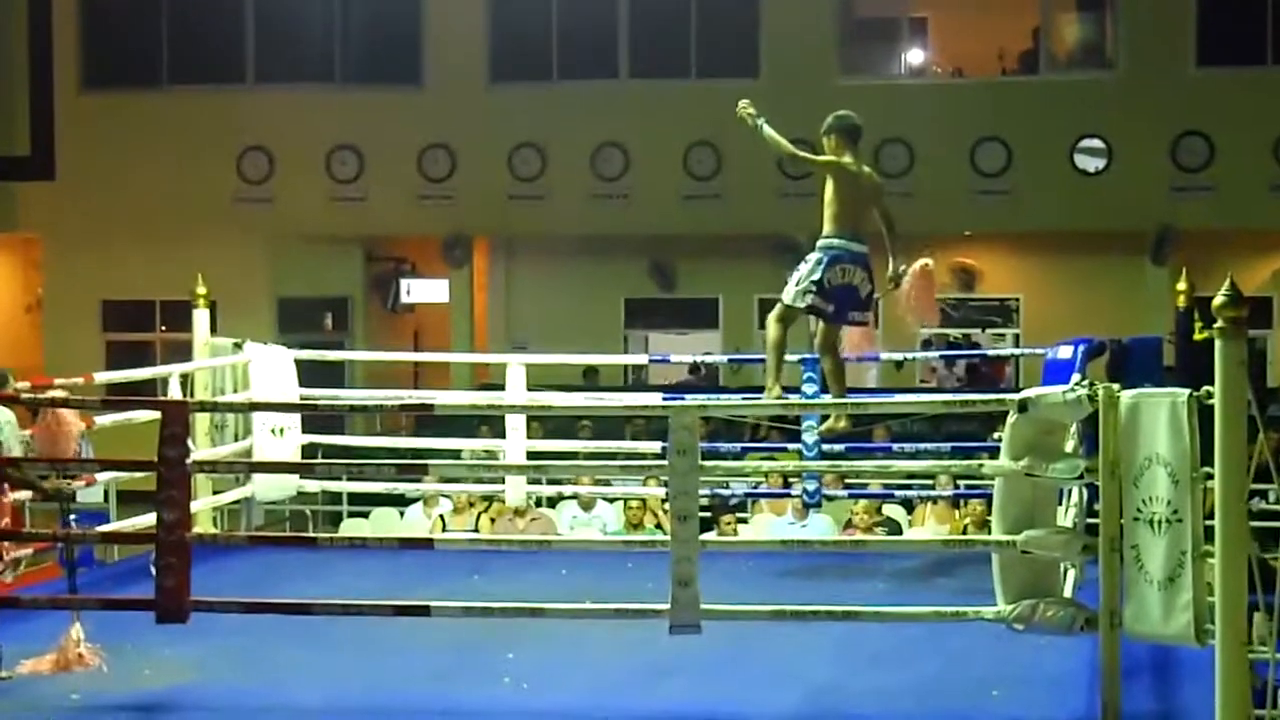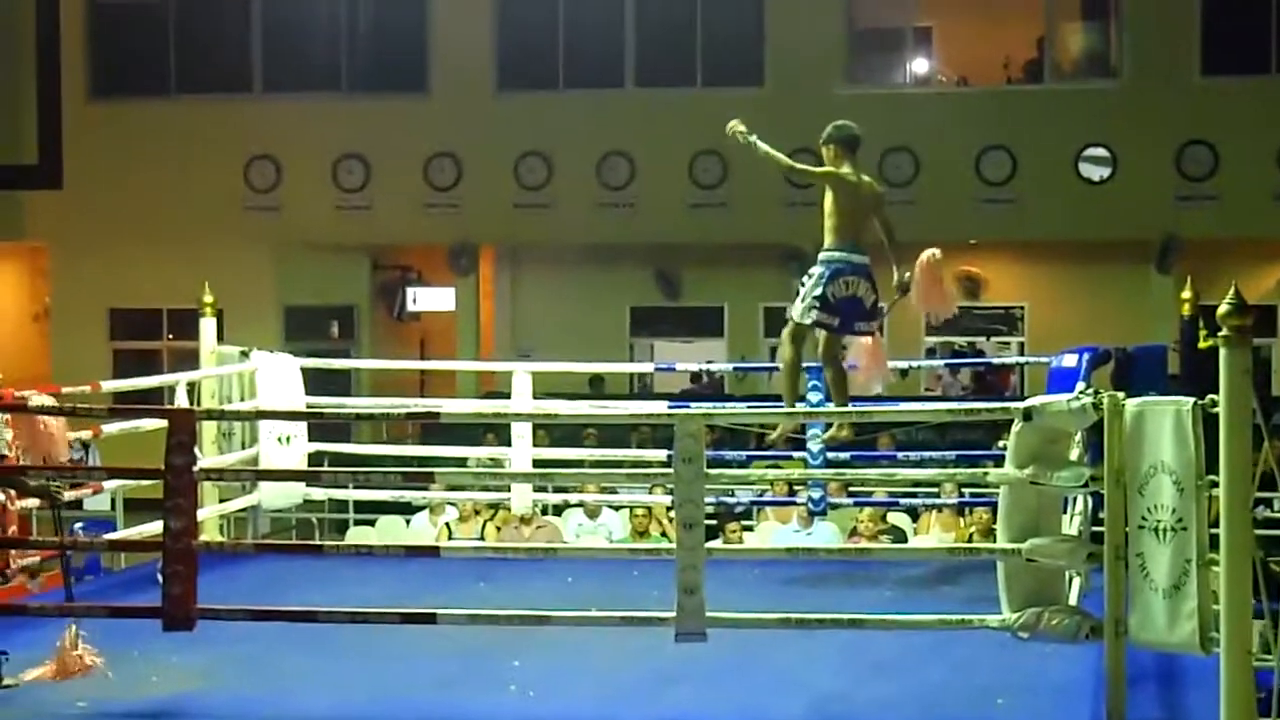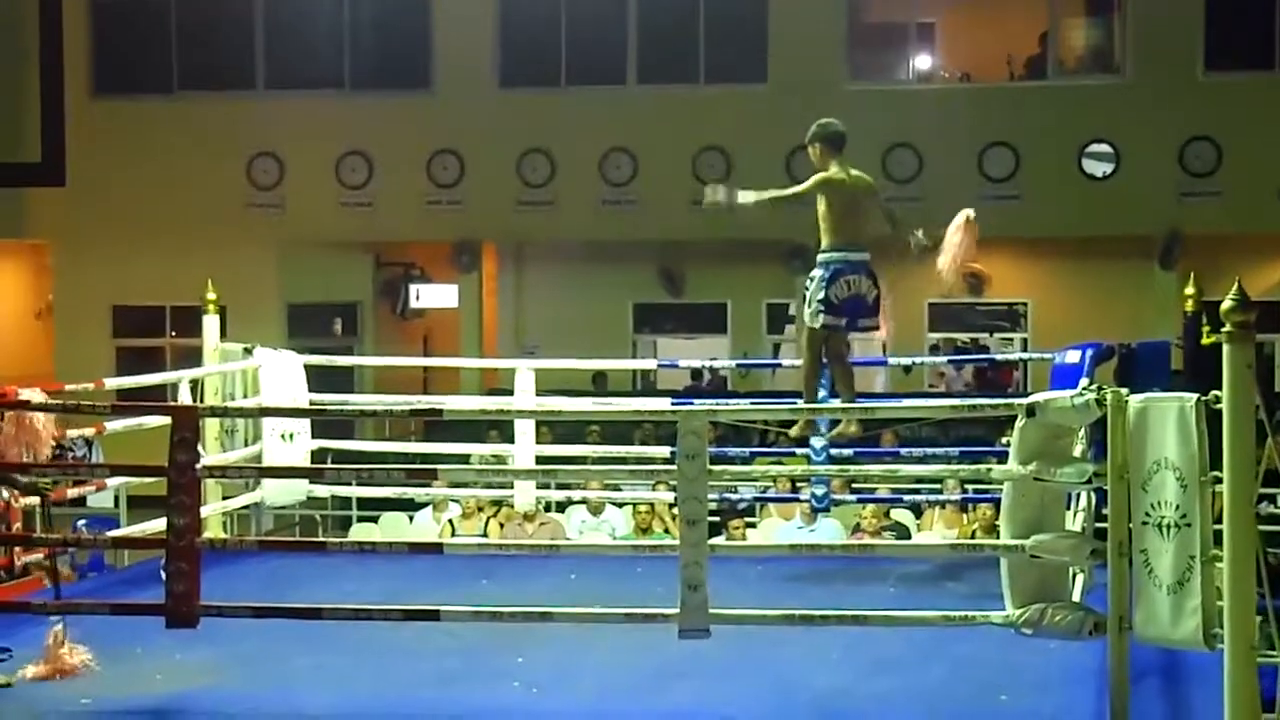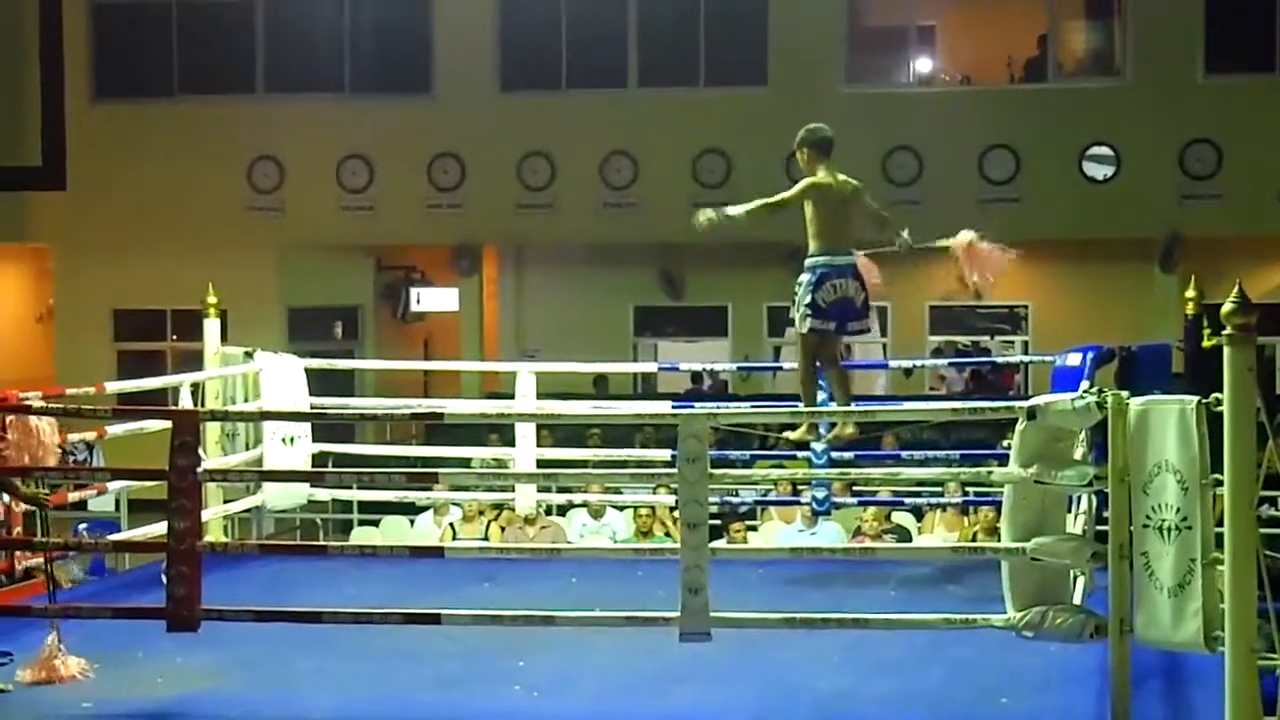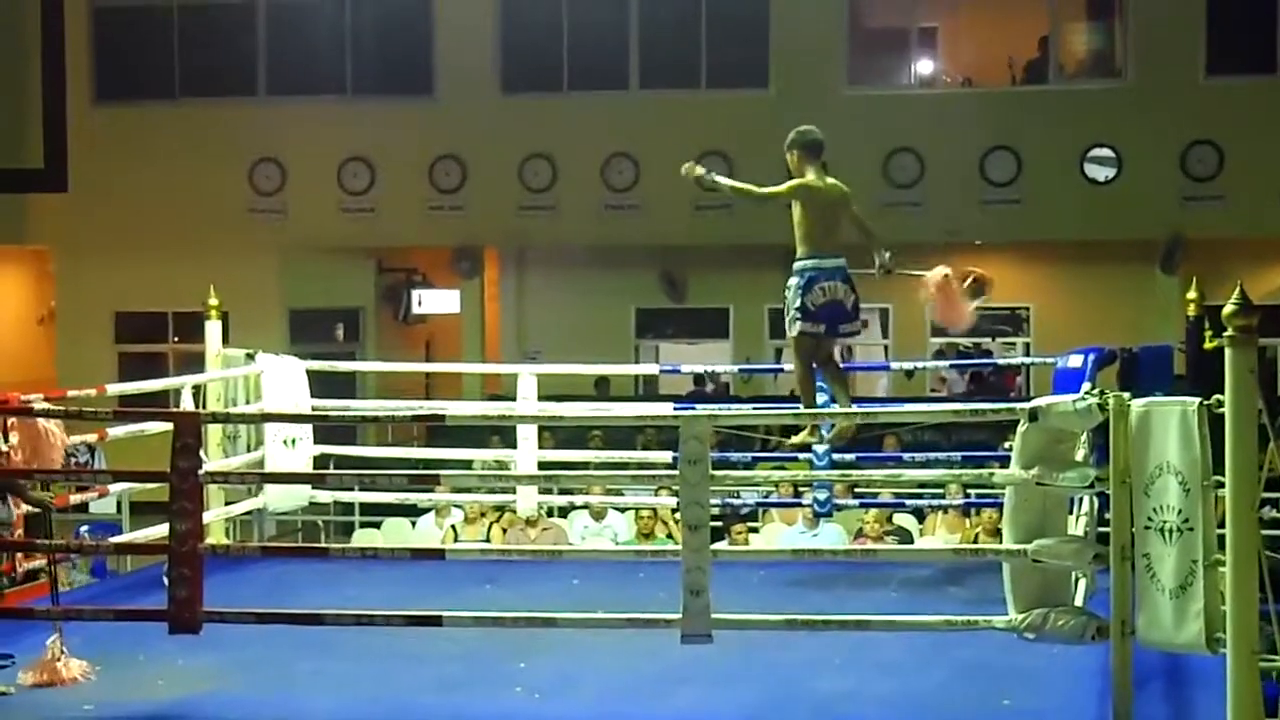
dt=0.3s
person 1, frame 1
left shoulder: (837, 167)
right shoulder: (872, 179)
left elbow: (793, 153)
right elbow: (886, 223)
left wrist: (758, 122)
right wrist: (892, 263)
left hip: (831, 256)
right hip: (857, 261)
left knee: (778, 318)
right knee: (827, 342)
left ankle: (773, 386)
right ankle: (839, 415)
person 1, frame 2
left shoulder: (835, 177)
right shoulder: (872, 188)
left elbow: (791, 167)
right elbow: (887, 232)
left wrist: (751, 139)
right wrist: (897, 271)
left hip: (833, 268)
right hip: (859, 272)
left knee: (792, 337)
right knee: (830, 351)
left ankle: (789, 411)
right ankle: (843, 424)
person 1, frame 3
left shoulder: (826, 180)
right shoulder: (864, 182)
left elbow: (782, 197)
right elbow: (888, 215)
left wrist: (735, 197)
right wrist: (911, 236)
left hip: (834, 268)
right hip: (859, 269)
left knee: (811, 345)
right knee: (835, 349)
left ankle: (808, 420)
right ankle: (850, 419)
person 1, frame 4
left shoulder: (813, 185)
right shoulder: (851, 186)
left elbow: (772, 204)
right elbow: (876, 216)
left wrist: (724, 214)
right wrist: (900, 237)
left hip: (822, 273)
right hip: (848, 273)
left knee: (807, 352)
right knee: (829, 353)
left ankle: (810, 425)
right ankle: (846, 421)
person 1, frame 5
left shoulder: (802, 187)
right shoulder: (839, 190)
left elbow: (757, 193)
right elbow: (861, 226)
left wrist: (710, 178)
right wrist: (880, 256)
left hip: (810, 276)
right hip: (838, 275)
left knee: (804, 356)
right knee: (824, 356)
left ankle: (812, 428)
right ankle: (847, 412)
